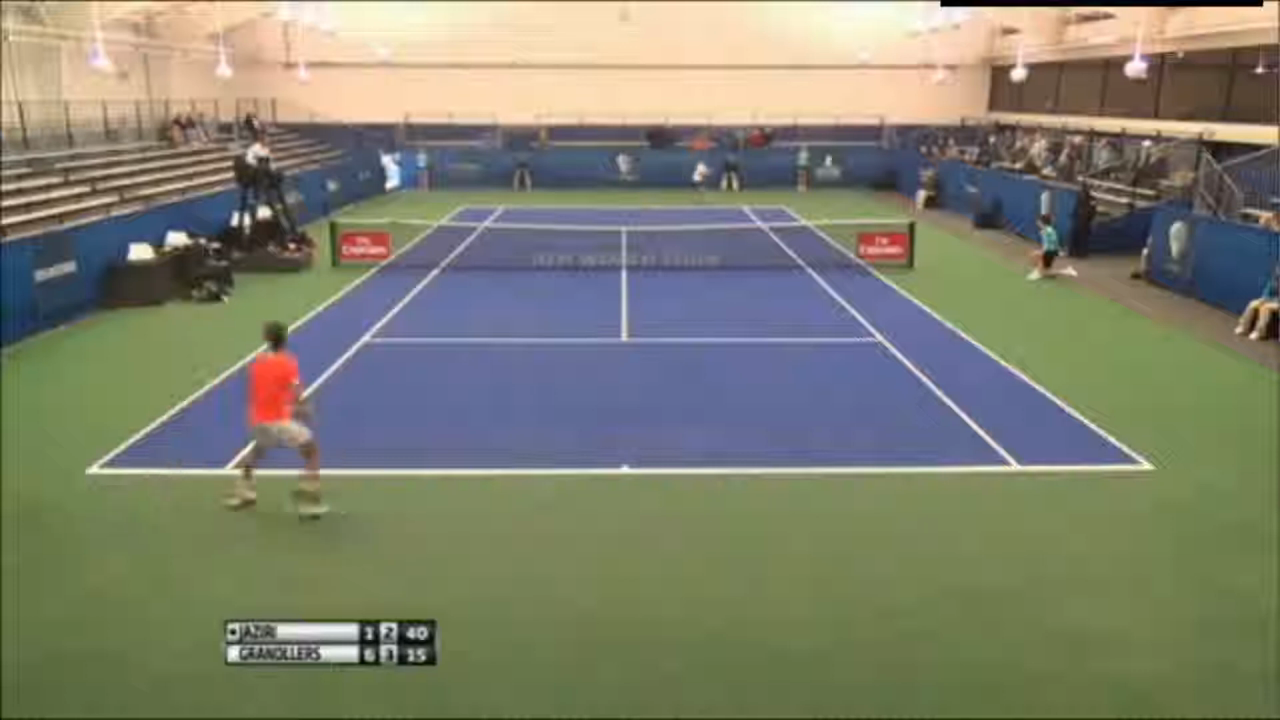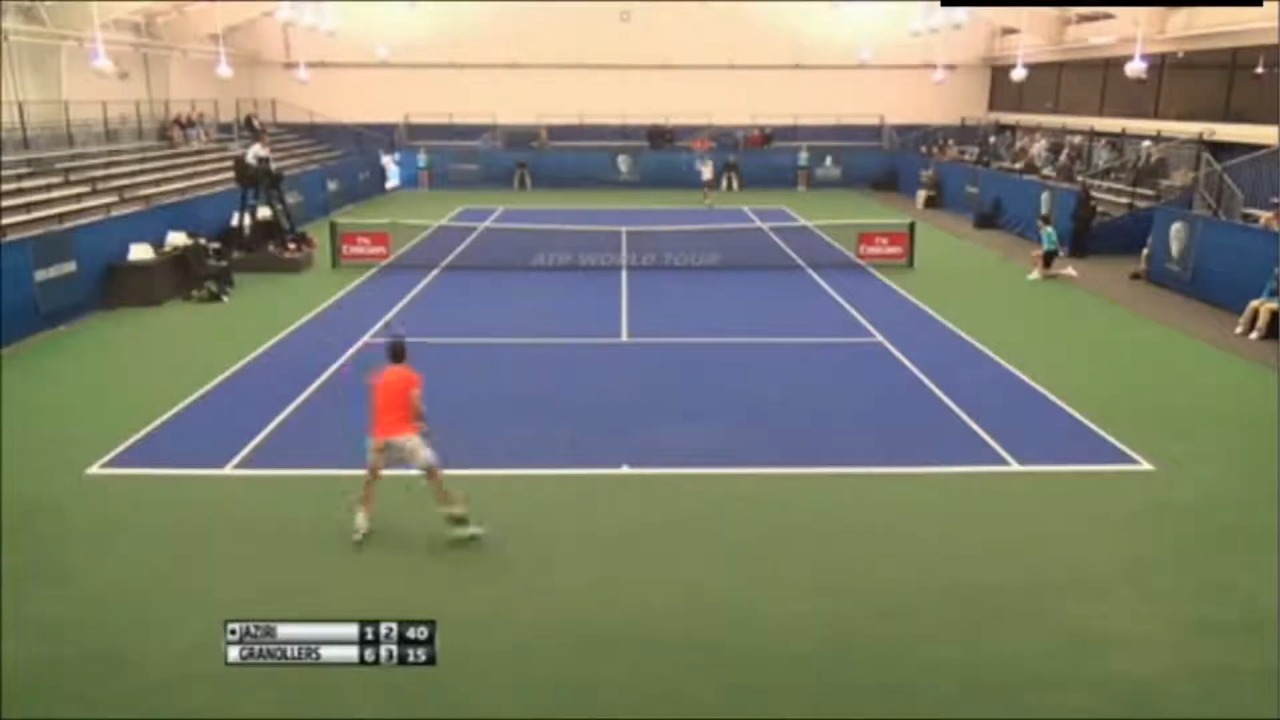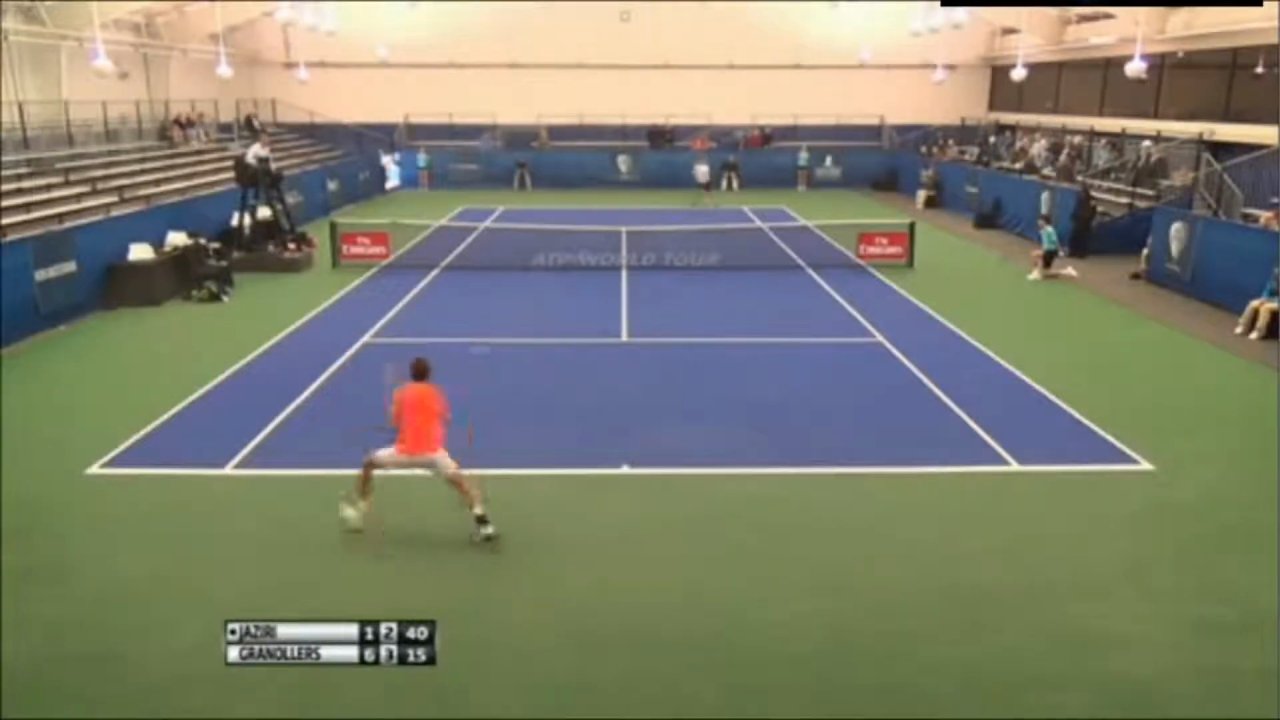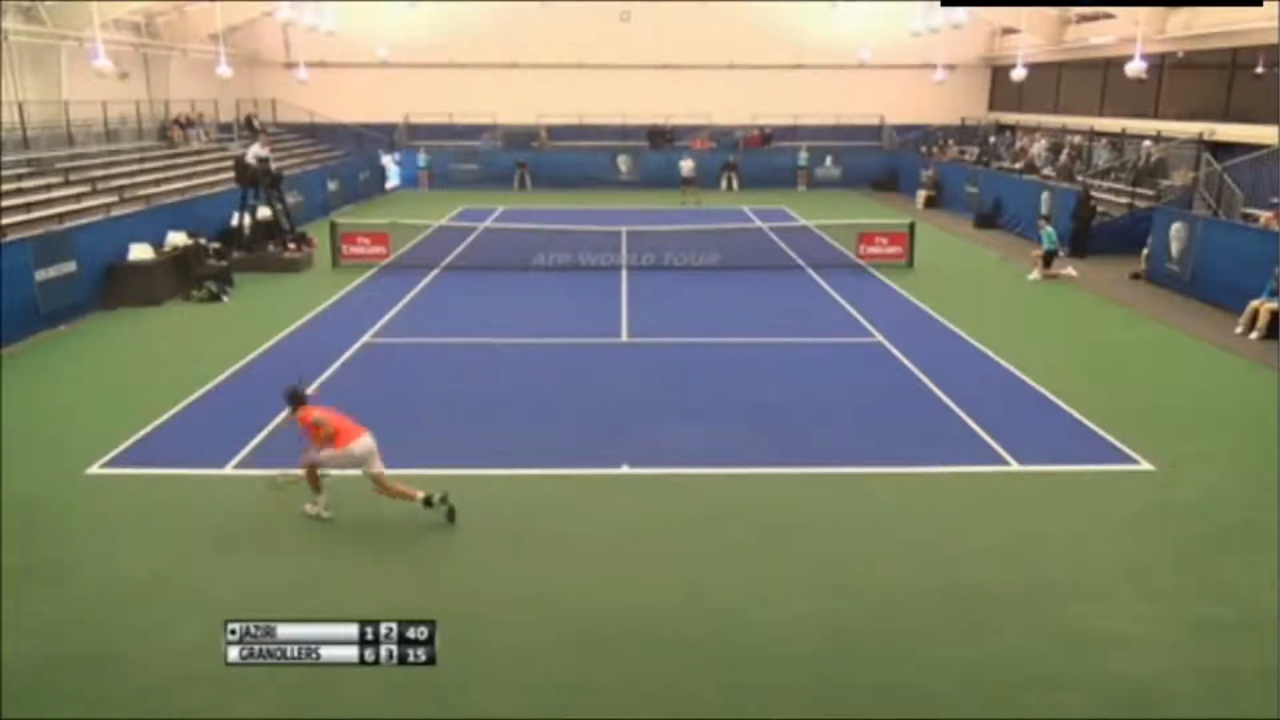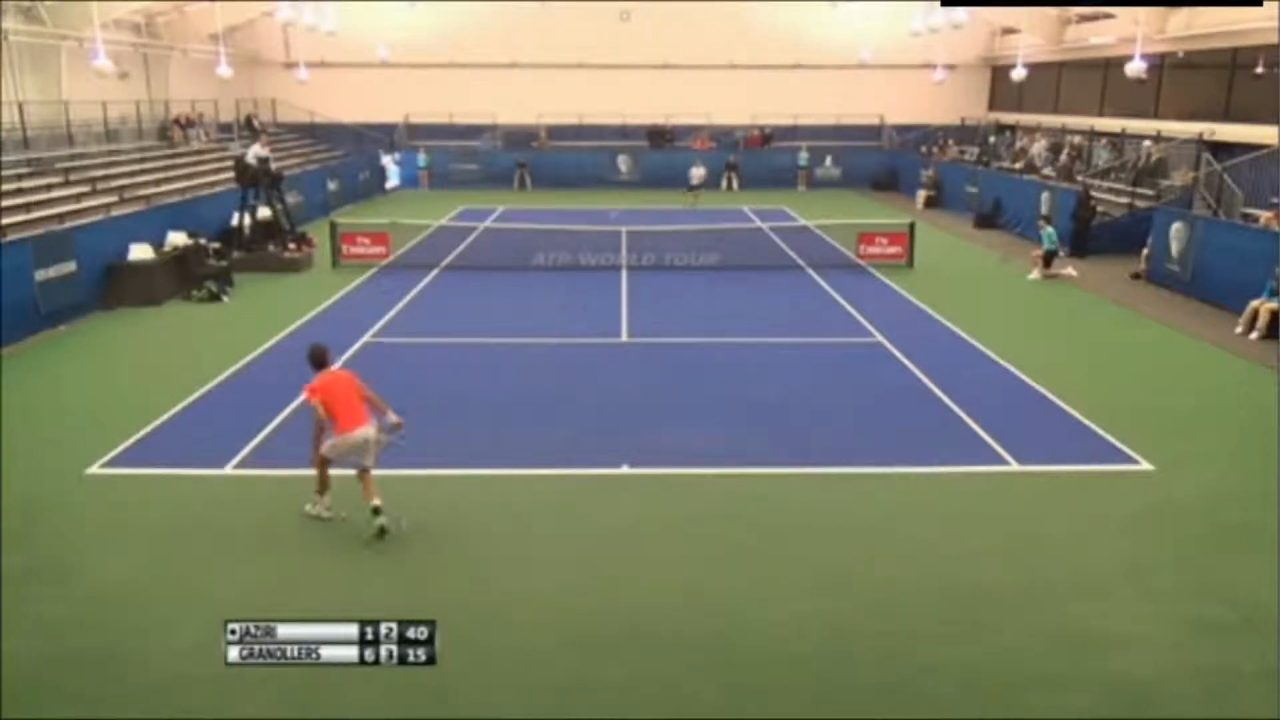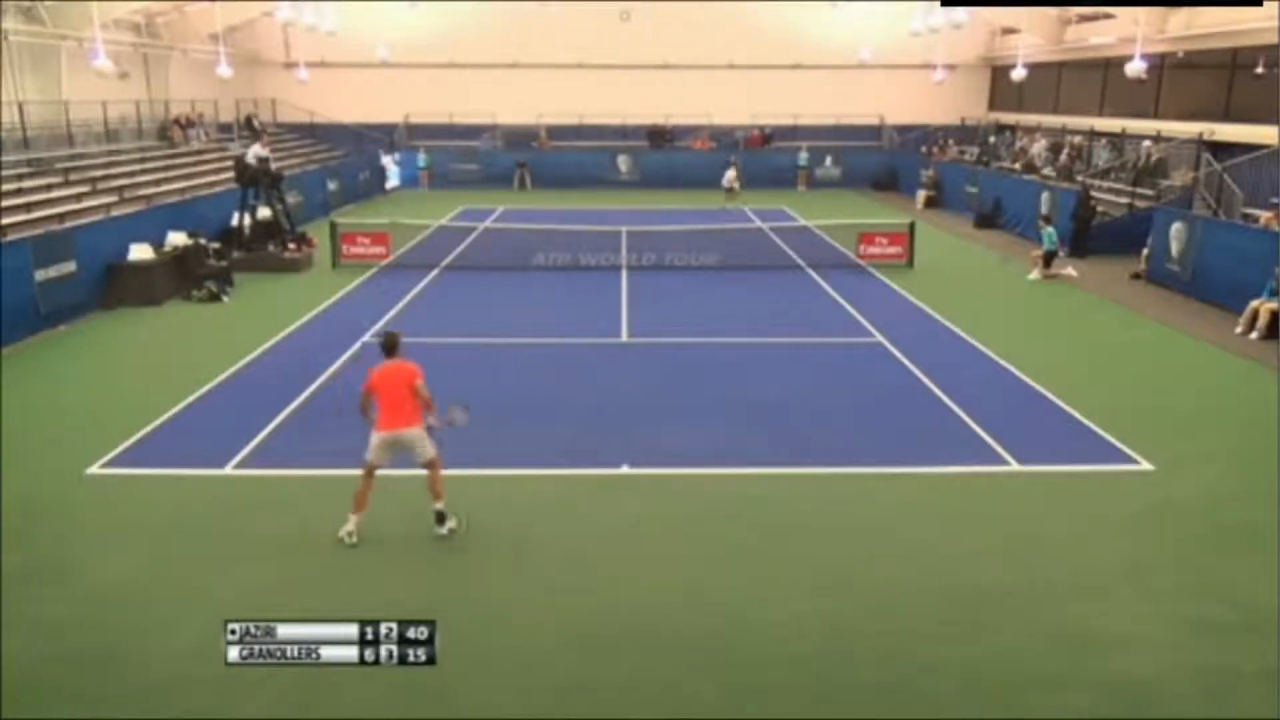
dt=0.5s
person 1, frame 1
left shoulder: (258, 362)
right shoulder: (289, 363)
left elbow: (253, 391)
right elbow: (296, 397)
right wrist: (303, 409)
left hip: (258, 419)
right hip: (279, 421)
left knee: (258, 451)
right knee: (311, 450)
left ankle: (241, 494)
right ankle: (308, 500)
person 1, frame 2
left shoulder: (377, 379)
right shoulder: (410, 377)
right elbow: (416, 408)
right wrist: (421, 424)
left hip: (379, 437)
right hip: (403, 435)
left knee: (372, 476)
right knee: (433, 476)
left ankle: (361, 526)
right ankle: (459, 523)
person 1, frame 3
left shoulder: (401, 393)
right shoulder: (436, 395)
left elbow: (395, 423)
right elbow: (444, 421)
left hip: (405, 452)
right hip: (433, 452)
left knee: (368, 464)
right knee: (460, 483)
left ankle: (359, 511)
right ankle: (483, 524)
person 1, frame 4
left shoulder: (302, 415)
right shoulder: (317, 411)
left elbow: (330, 427)
left wrist: (315, 450)
left hip: (350, 447)
right hip: (366, 440)
left knee: (310, 465)
right knee: (384, 487)
left ankle: (319, 506)
right ankle: (434, 499)
person 1, frame 5
left shoulder: (314, 386)
right shoulder: (346, 375)
left elbow: (321, 420)
right elbow: (371, 397)
left wrist: (316, 448)
right wrist: (390, 416)
left hip: (347, 434)
right hip: (368, 429)
left knee: (322, 462)
right knee: (364, 474)
left ankle: (322, 506)
right ankle: (377, 513)
person 1, frame 6
left shoulder: (373, 374)
right shoulder: (411, 369)
left elbow: (364, 408)
right elbow: (425, 398)
left wrist: (374, 421)
right wrist: (431, 418)
left hip: (384, 432)
right hip: (412, 429)
left knee: (367, 476)
right knee: (435, 466)
left ankle: (351, 528)
right ankle: (442, 520)
